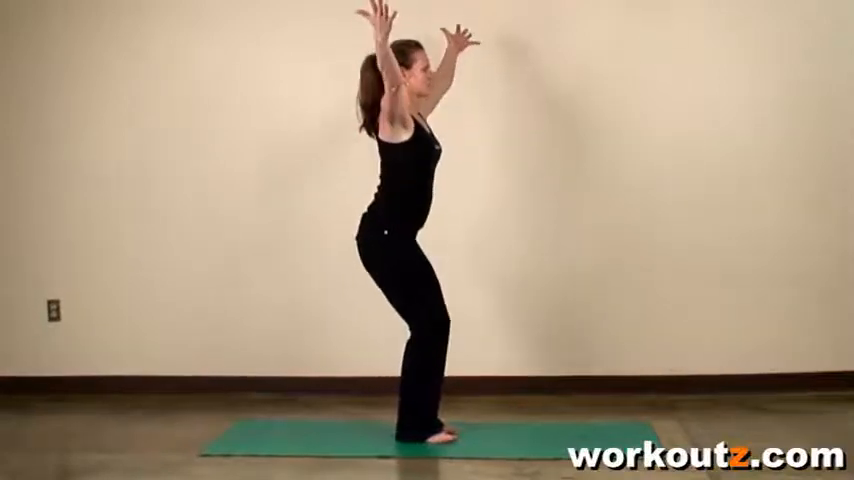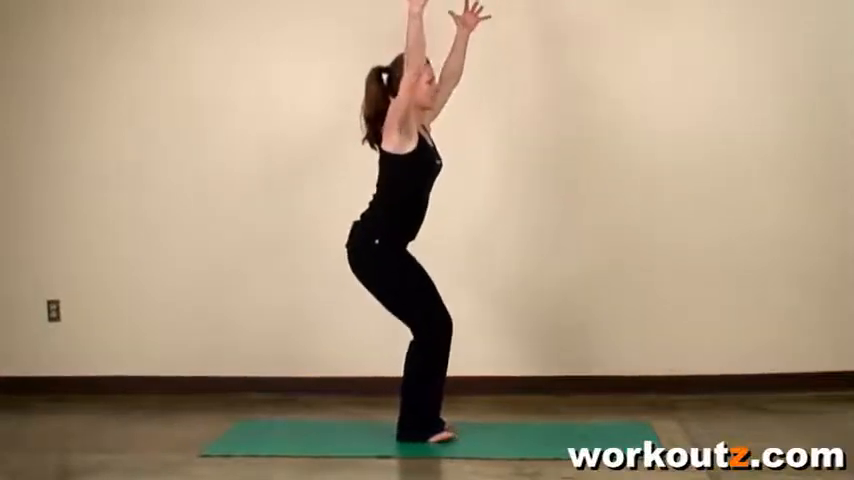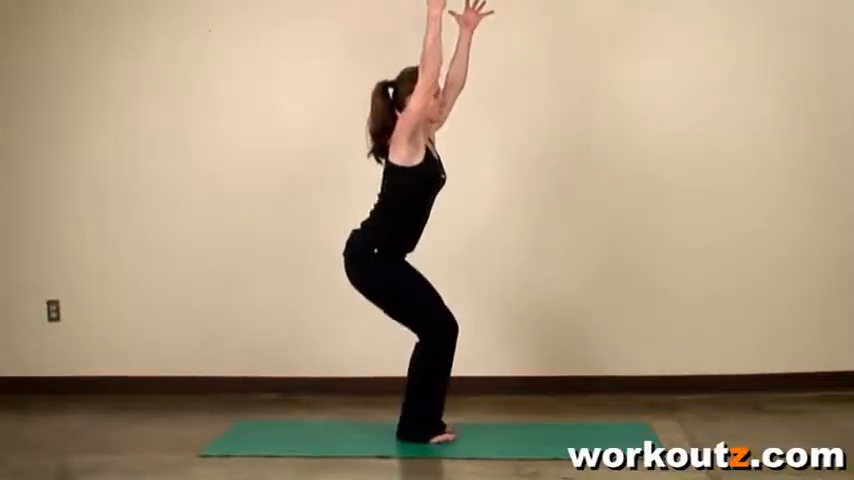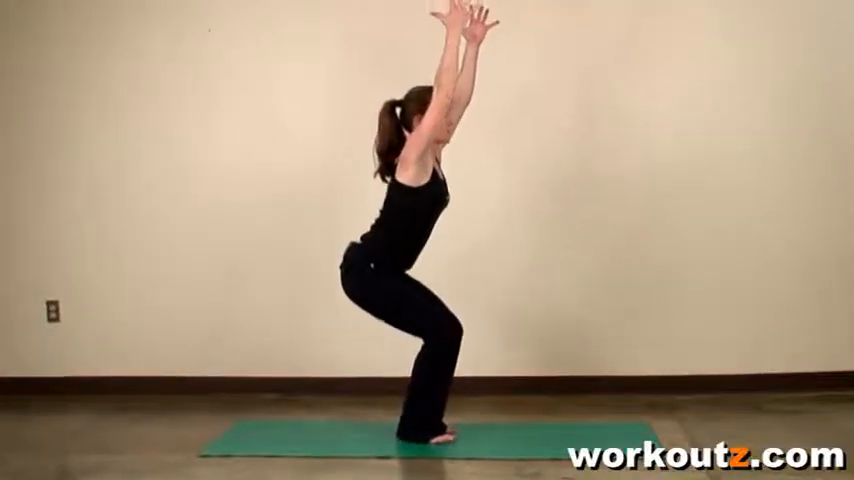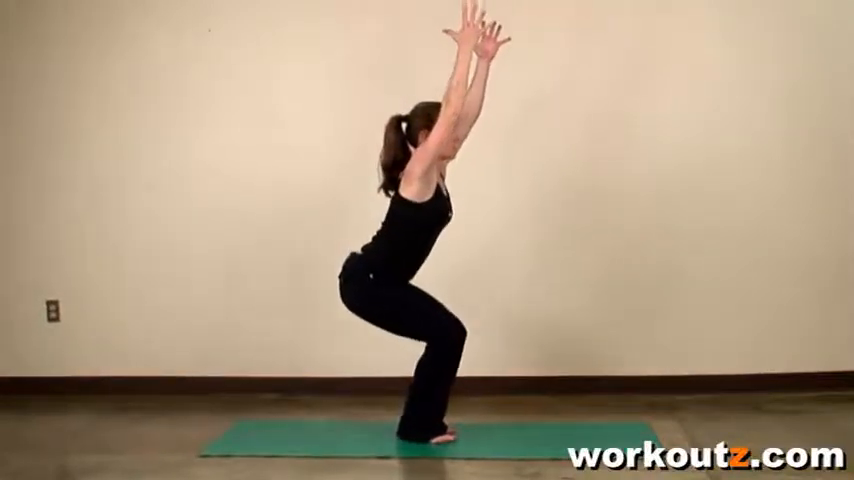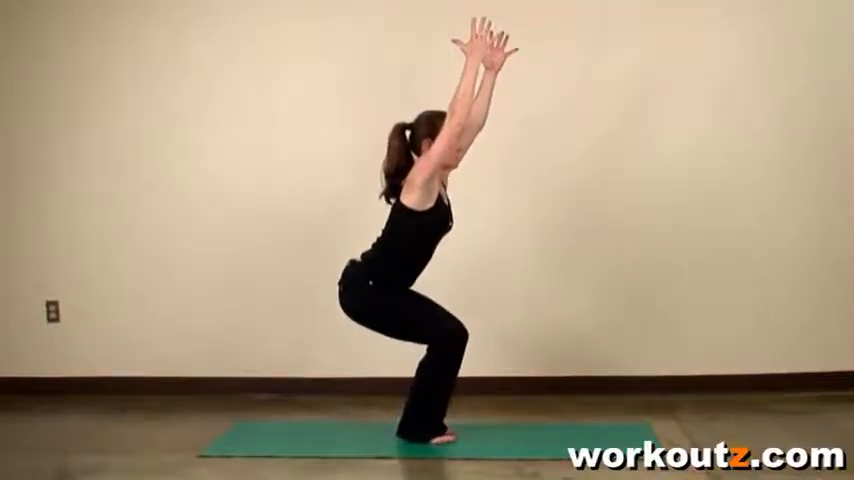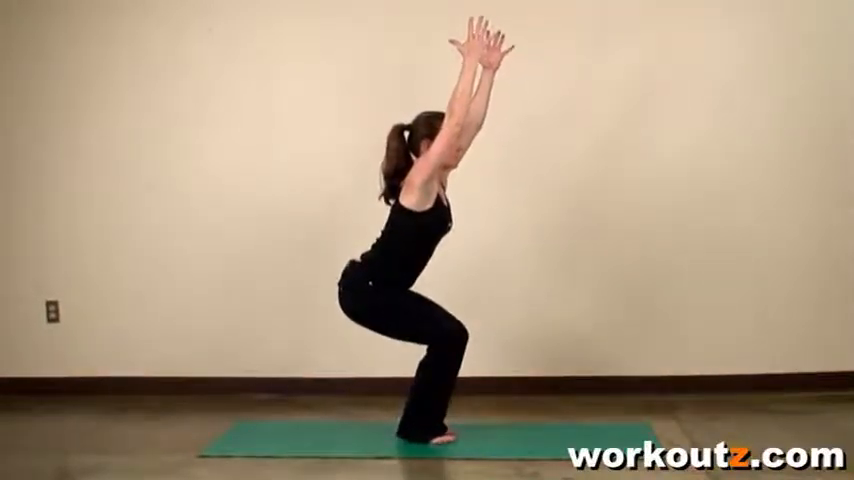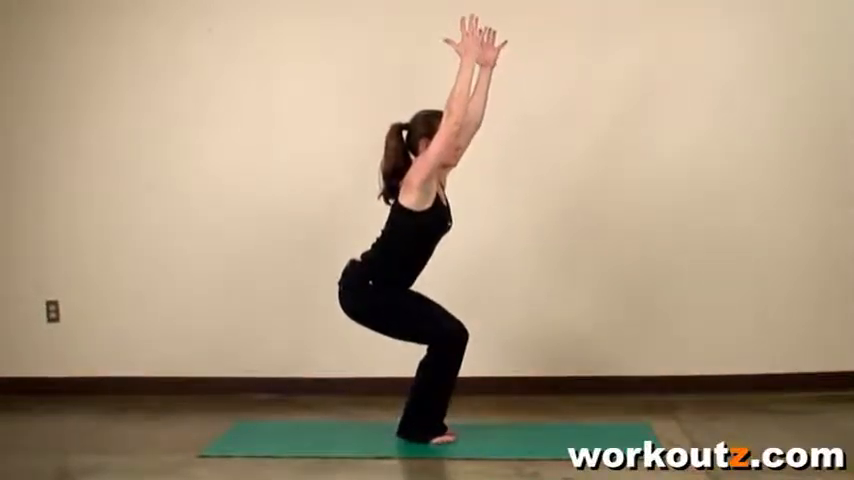
dt=0.4s
person 1, frame 1
left shoulder: (415, 113)
right shoulder: (393, 115)
left elbow: (442, 83)
right elbow: (388, 77)
left wrist: (453, 51)
right wrist: (381, 41)
left hip: (398, 237)
right hip: (383, 237)
left knee: (433, 324)
right knee: (428, 325)
left ankle: (422, 420)
right ankle: (415, 426)
person 1, frame 2
left shoulder: (420, 124)
right shoulder: (397, 127)
left elbow: (451, 78)
right elbow: (411, 68)
left hip: (388, 246)
right hip: (373, 247)
left knee: (436, 327)
right knee: (431, 328)
left ankle: (423, 421)
right ankle: (416, 426)
person 1, frame 3
left shoulder: (425, 136)
right shoulder: (405, 138)
left elbow: (455, 84)
right elbow: (428, 75)
left hip: (383, 256)
right hip: (370, 258)
left knee: (440, 330)
right knee: (438, 330)
left ankle: (424, 422)
right ankle: (417, 426)
person 1, frame 4
left shoulder: (432, 156)
right shoulder: (413, 159)
left elbow: (459, 97)
right elbow: (443, 94)
left wrist: (473, 45)
left hip: (380, 270)
right hip: (367, 272)
left knee: (445, 333)
right knee: (443, 333)
left ankle: (424, 422)
right ankle: (417, 426)
person 1, frame 5
left shoulder: (436, 171)
right shoulder: (418, 173)
left elbow: (468, 113)
right elbow: (453, 109)
left wrist: (484, 60)
right wrist: (465, 49)
left hip: (380, 281)
right hip: (365, 283)
left knee: (448, 335)
right knee: (447, 335)
left ankle: (423, 422)
right ankle: (419, 427)
person 1, frame 6
left shoulder: (438, 179)
right shoulder: (420, 180)
left elbow: (473, 123)
right elbow: (457, 120)
left wrist: (491, 70)
right wrist: (473, 61)
left hip: (381, 287)
right hip: (365, 289)
left knee: (450, 335)
right knee: (449, 336)
left ankle: (423, 422)
right ankle: (418, 426)
person 1, frame 7
left shoulder: (438, 180)
right shoulder: (419, 181)
left elbow: (471, 124)
right elbow: (456, 121)
left wrist: (489, 69)
right wrist: (470, 61)
left hip: (381, 288)
right hip: (365, 290)
left knee: (450, 336)
right knee: (448, 337)
left ankle: (423, 423)
right ankle: (419, 427)
person 1, frame 8
left shoulder: (437, 179)
right shoulder: (419, 180)
left elbow: (470, 123)
right elbow: (454, 120)
left wrist: (485, 67)
right wrist: (468, 61)
left hip: (381, 287)
right hip: (365, 289)
left knee: (451, 336)
right knee: (449, 336)
left ankle: (424, 423)
right ankle: (419, 427)
